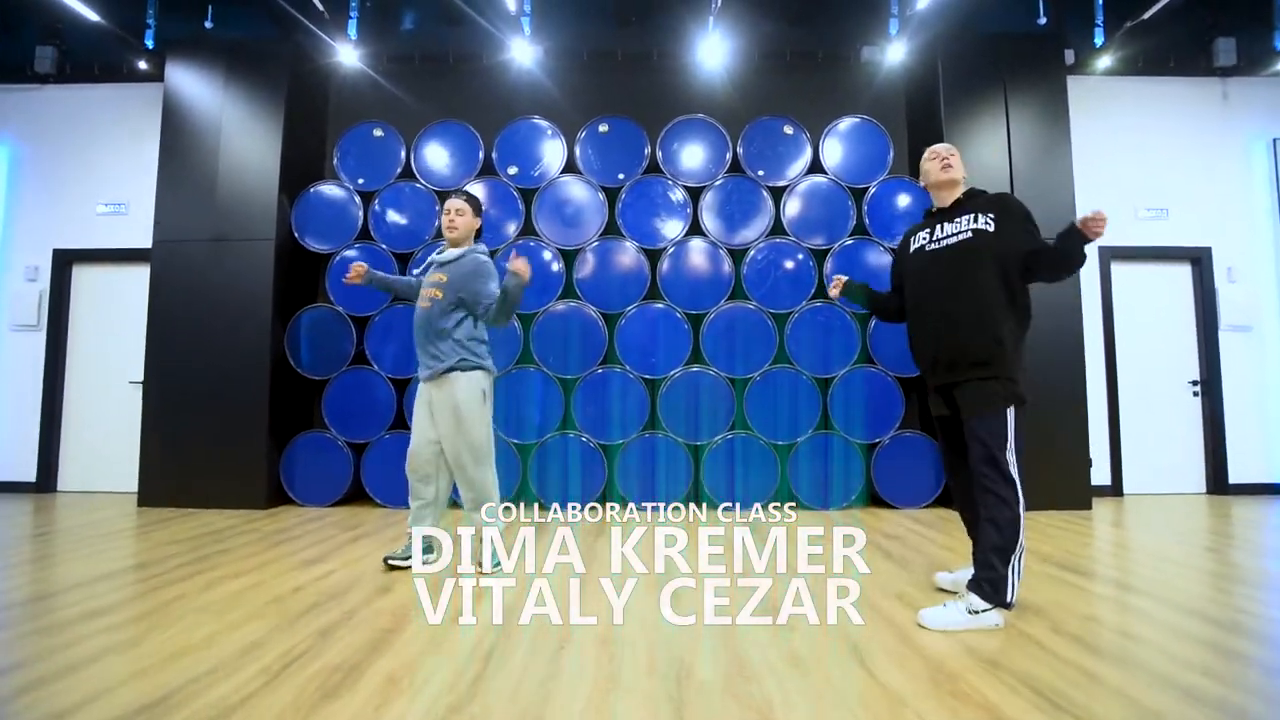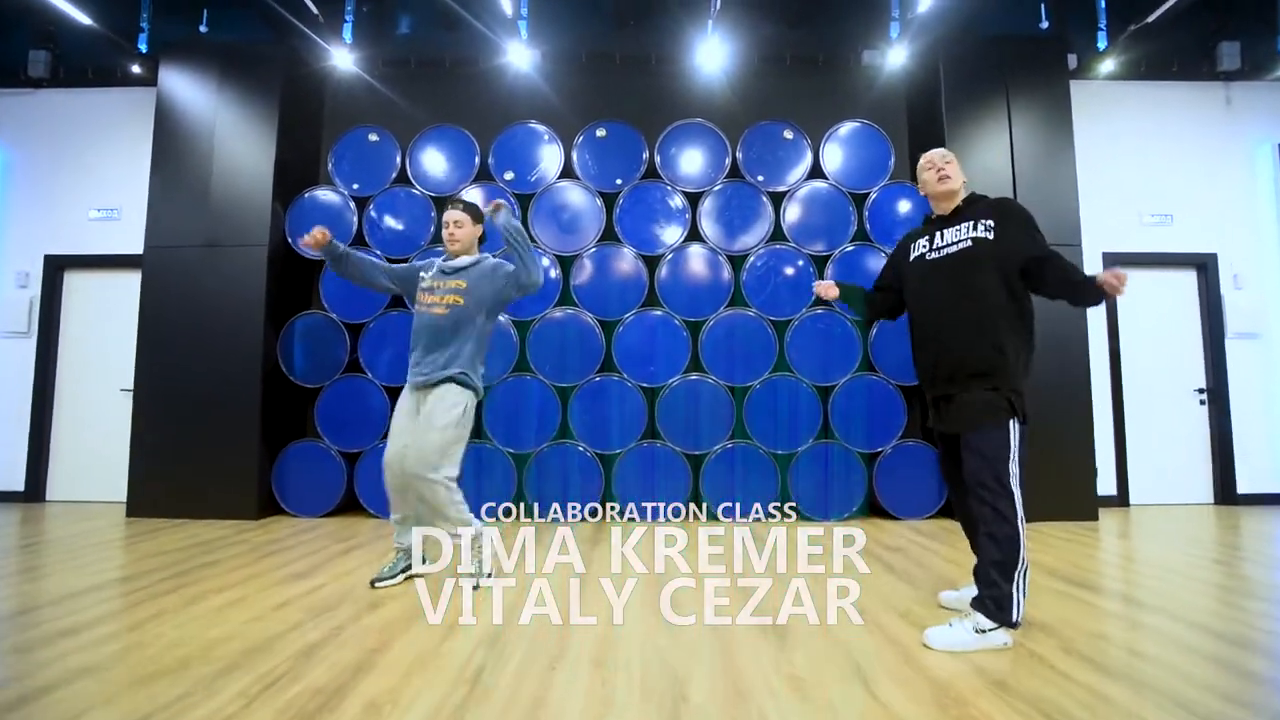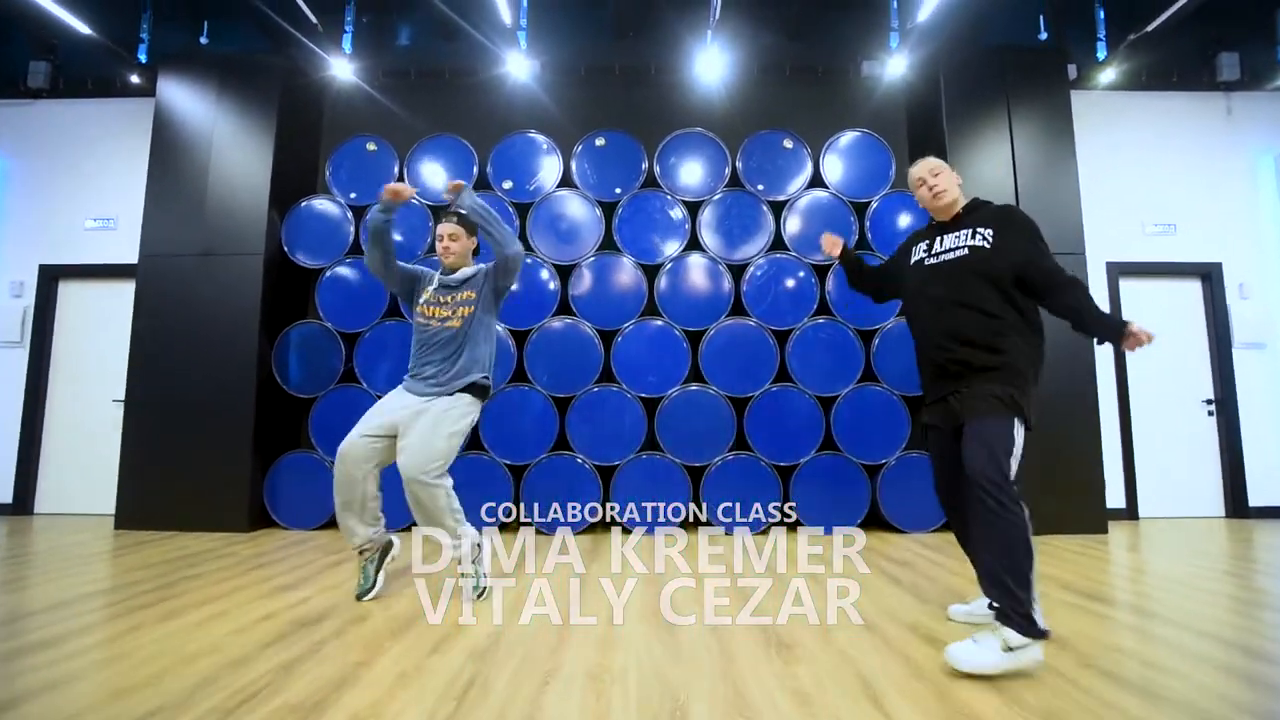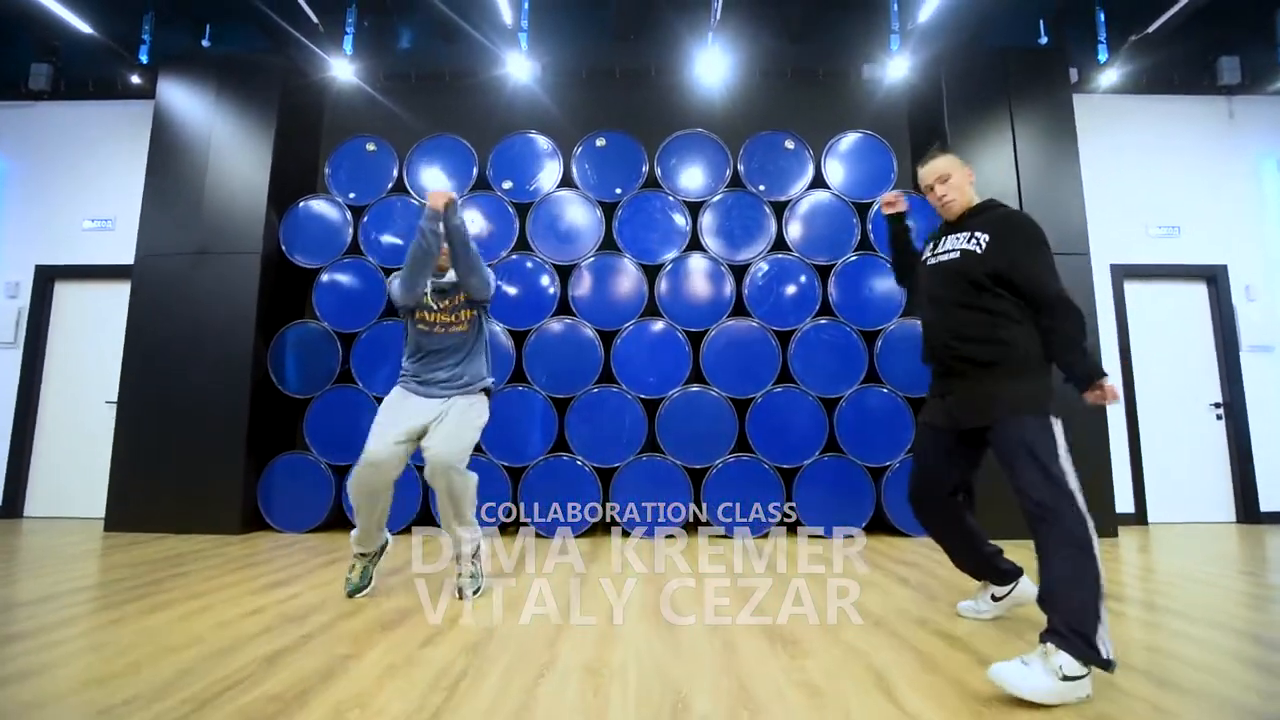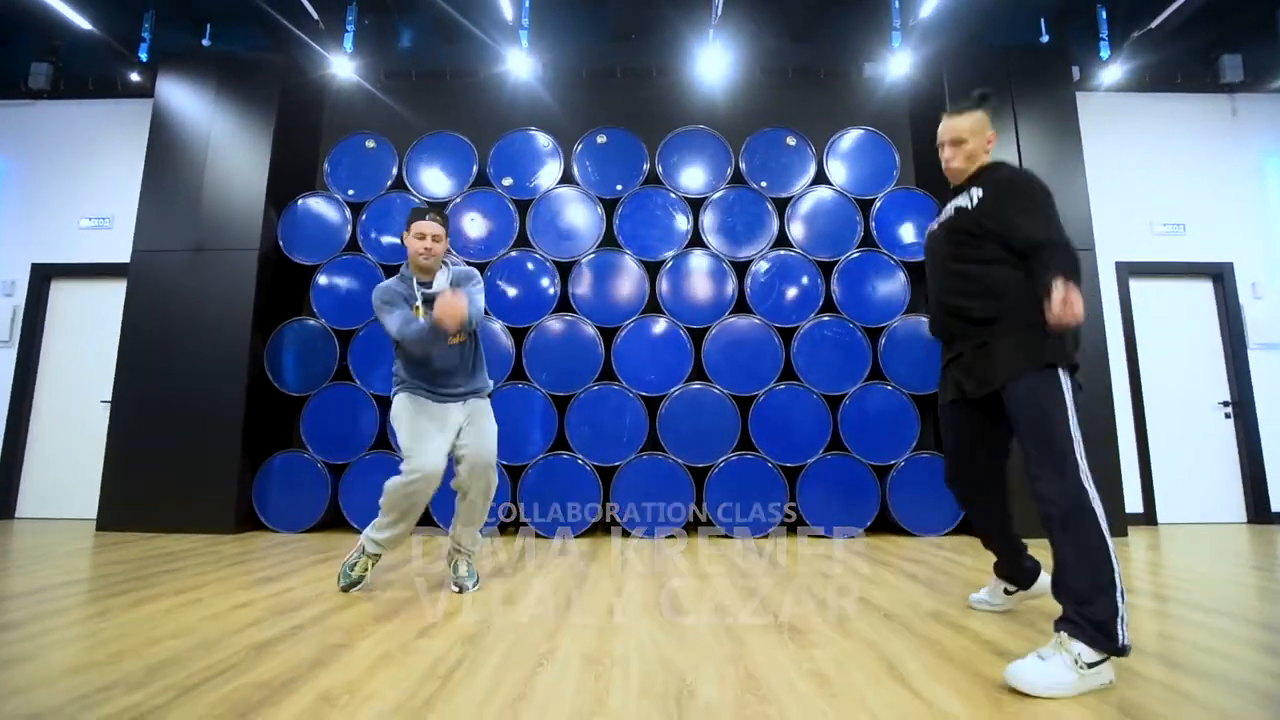
dt=0.2s
person 1, frame 1
left shoulder: (1003, 211)
right shoulder: (913, 240)
left elbow: (1045, 266)
right elbow: (898, 307)
left wrist: (1076, 238)
right wrist: (852, 291)
left hip: (990, 369)
right hip: (942, 375)
left knee: (995, 473)
right knee: (961, 473)
left ankle: (989, 596)
right ankle: (990, 566)
person 1, frame 2
left shoulder: (1004, 216)
right shoulder: (911, 245)
left elbow: (1046, 273)
right elbow: (885, 303)
left wrist: (1092, 285)
right wrist: (843, 294)
left hip: (992, 379)
right hip: (941, 386)
left knee: (994, 488)
right knee: (964, 489)
left ankle: (995, 615)
right ankle: (994, 585)
person 1, frame 3
left shoulder: (1005, 223)
right shoulder: (914, 246)
left elbow: (1054, 285)
right elbow: (877, 285)
left wrist: (1110, 327)
right wrist: (845, 258)
left hip: (998, 379)
right hip: (944, 389)
left knee: (989, 478)
right knee: (956, 495)
left ankle: (1017, 629)
right ankle: (1002, 596)
person 1, frame 4
left shoulder: (1010, 227)
right shoulder: (938, 241)
left elbow: (1051, 302)
right elbow: (912, 280)
left wrist: (1086, 373)
right wrist: (896, 225)
left hip: (1013, 382)
right hip: (951, 390)
left knee: (1046, 492)
right knee: (929, 495)
left ankle: (1071, 654)
right ankle: (1005, 581)
person 1, frame 5
left shoulder: (1012, 184)
right shoulder: (954, 207)
left elbow: (1048, 243)
left wrist: (1060, 282)
right wrist: (939, 224)
left hip: (1023, 348)
right hip: (967, 359)
left knee: (1058, 476)
right knee: (969, 478)
left ankle: (1091, 640)
right ankle: (1020, 574)
person 2, frame 1
left shoulder: (476, 264)
right shoulder: (437, 263)
left elbow: (497, 314)
right elbow: (418, 289)
left wrist: (516, 283)
right wrist: (372, 277)
left hip: (463, 375)
right hip: (432, 376)
left knee: (471, 462)
right knee: (422, 459)
right ankle: (422, 541)
person 2, frame 2
left shoulder: (491, 272)
right shoulder: (427, 270)
left elbow: (531, 281)
right elbow: (382, 275)
left wrist: (507, 221)
right wrist: (332, 250)
left hip: (452, 387)
right hip: (418, 386)
left knee: (426, 470)
right knee: (398, 465)
left ankle: (474, 544)
right ankle: (409, 551)
person 2, frame 3
left shoulder: (488, 281)
right shoulder: (420, 281)
left elbow: (511, 251)
right elbow: (380, 260)
left wrist: (469, 201)
right wrist: (387, 206)
left hip: (458, 396)
right hip: (410, 393)
left knee: (418, 469)
right knee: (352, 455)
left ankle: (468, 548)
right ankle: (372, 543)
person 2, frame 4
left shoulder: (477, 281)
right shoulder: (407, 283)
left elbow: (477, 281)
right elbow: (407, 290)
left wrist: (452, 215)
right wrist: (429, 217)
left hip: (464, 397)
right hip: (411, 393)
left knee: (446, 462)
right knee: (375, 461)
left ankle: (467, 551)
right ankle: (368, 546)
person 2, frame 5
left shoulder: (466, 279)
right shoulder: (388, 293)
left elbow: (472, 312)
right elbow: (410, 338)
left wrist: (460, 312)
right wrist: (436, 323)
left hip: (470, 399)
right hip: (417, 398)
left knee: (480, 461)
right knee: (424, 468)
left ankle: (463, 553)
right ankle: (372, 545)
